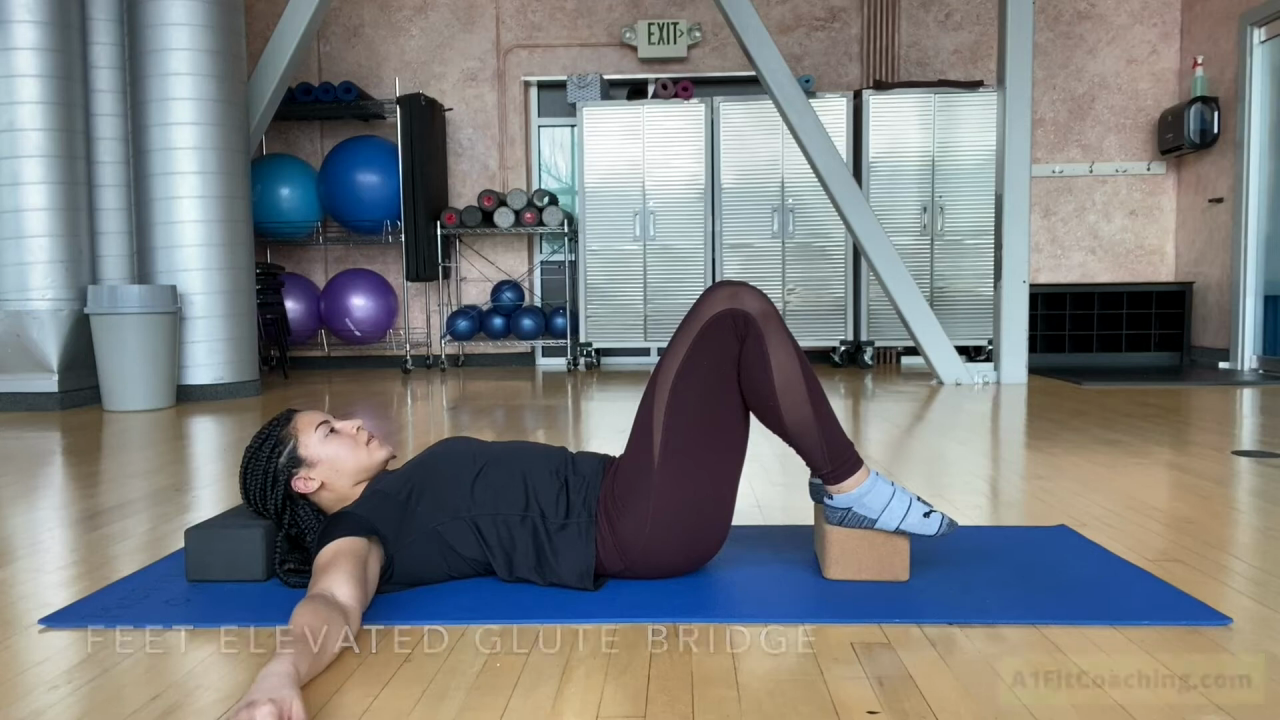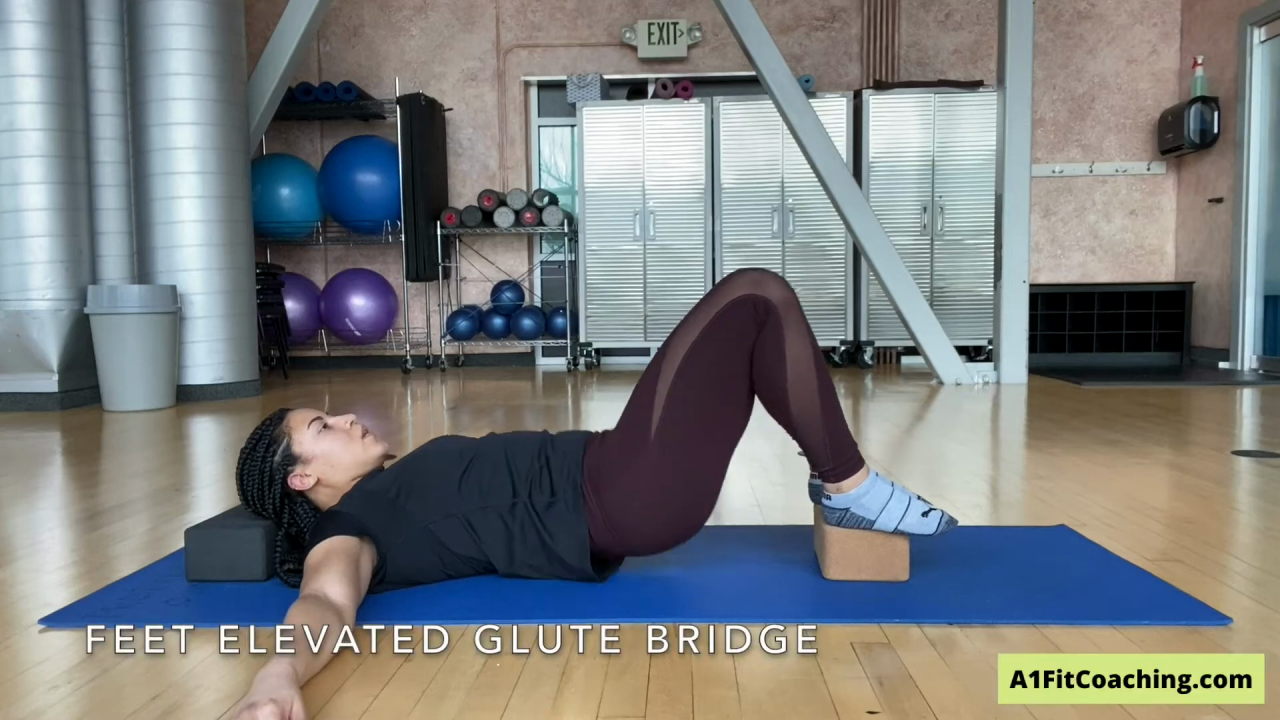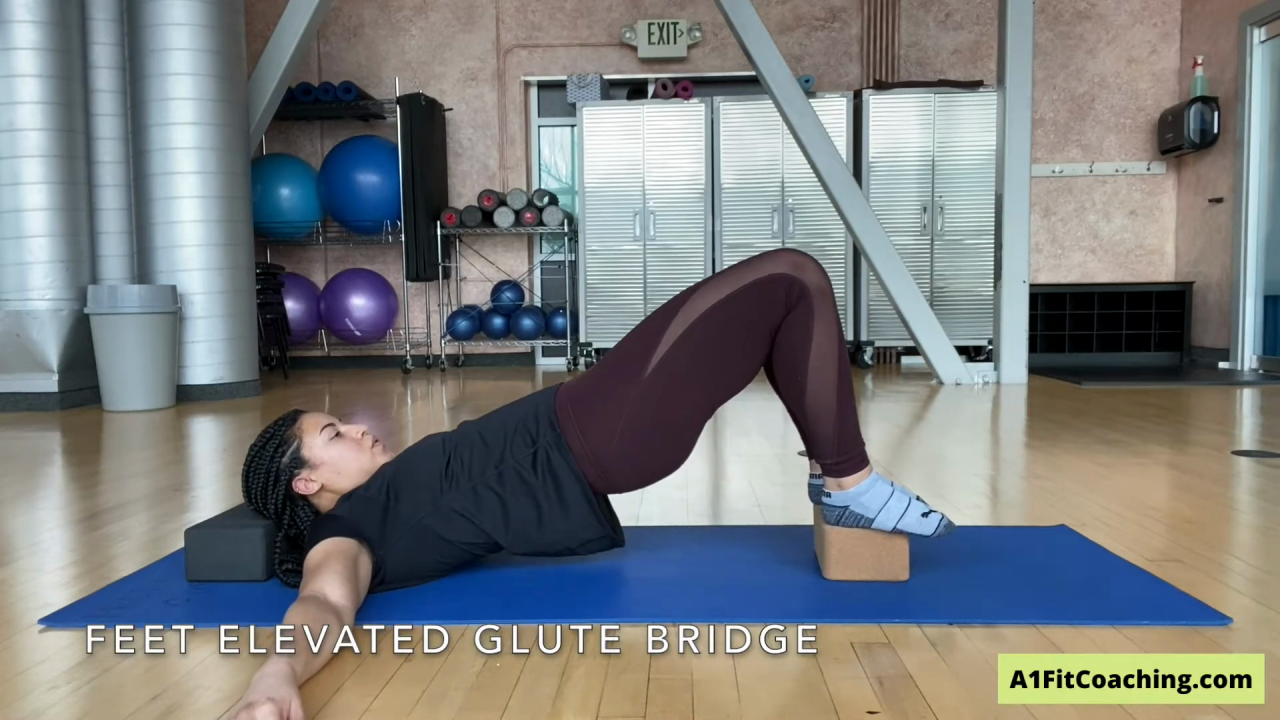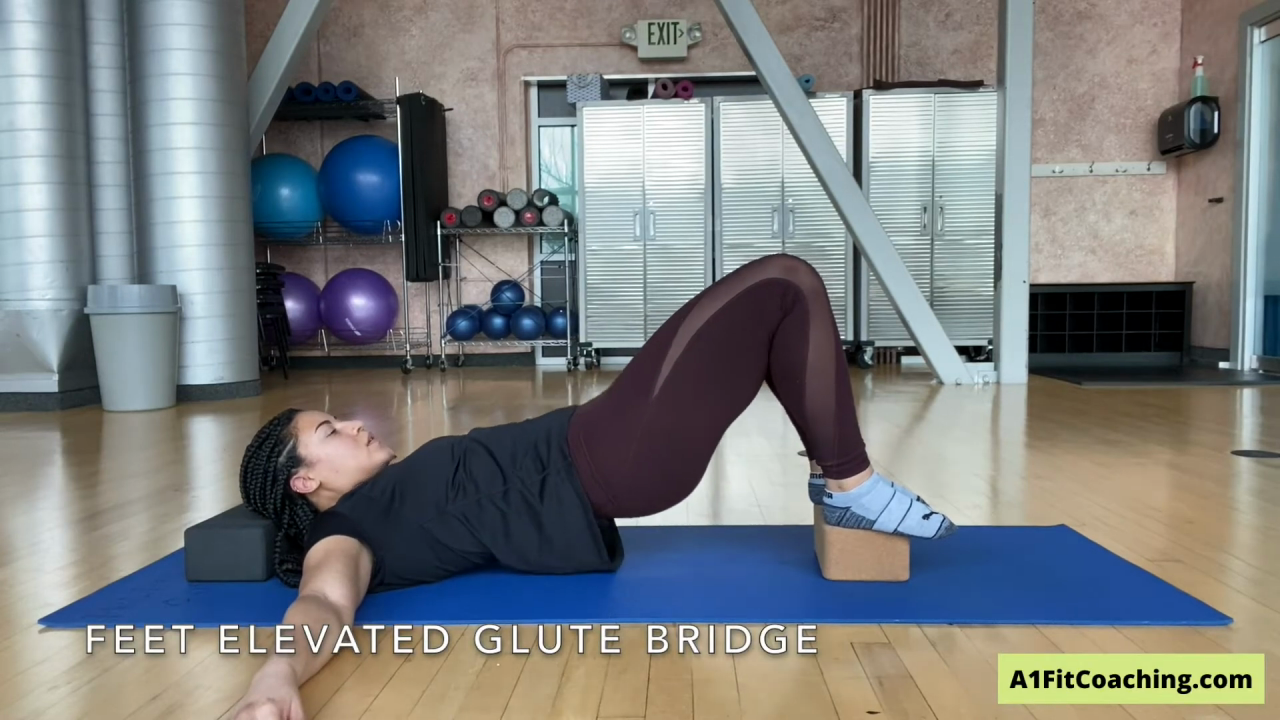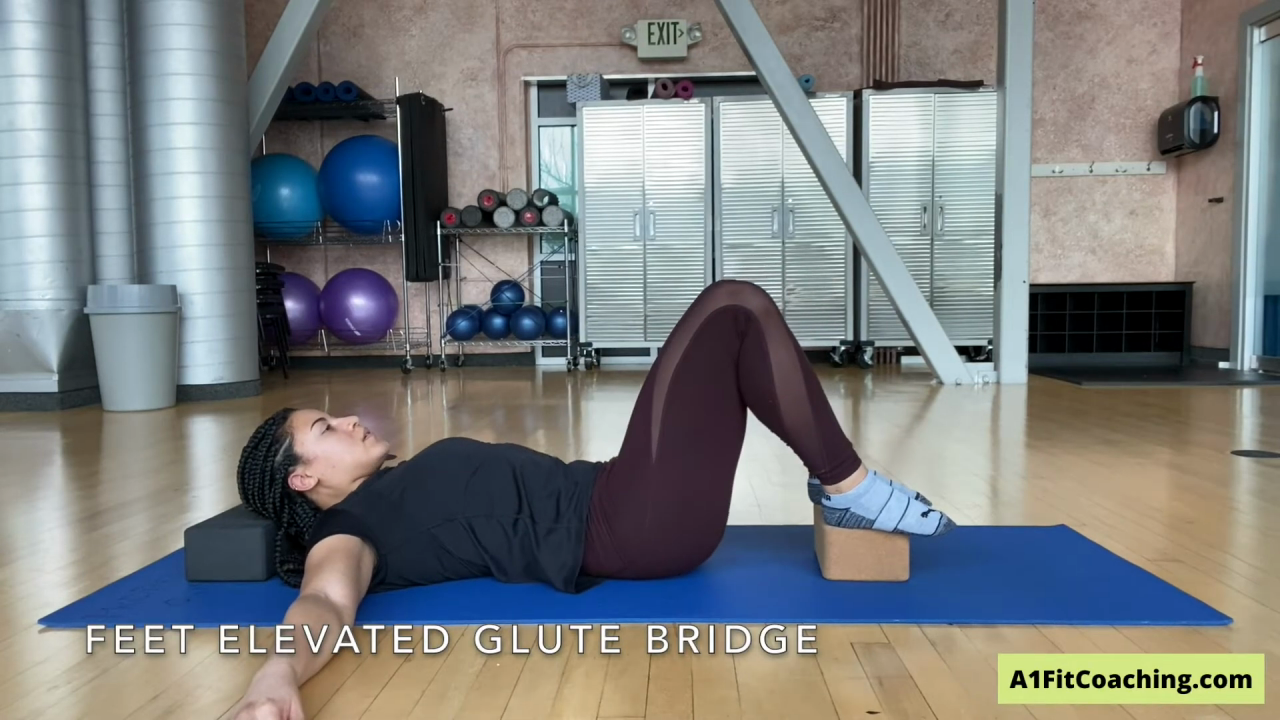
dt=0.7s
person 1, frame 1
left shoulder: (390, 500)
right shoulder: (357, 534)
right elbow: (332, 602)
left hip: (613, 492)
right hip: (648, 524)
left knee: (734, 318)
right knee: (734, 312)
left ankle: (846, 490)
right ankle: (852, 489)
person 1, frame 2
left shoulder: (381, 502)
right shoulder: (345, 535)
right elbow: (327, 603)
left hip: (610, 487)
right hip: (634, 492)
left knee: (753, 300)
right knee: (758, 298)
left ankle: (844, 487)
right ankle: (851, 491)
person 1, frame 3
left shoulder: (374, 507)
right shoulder: (346, 537)
right elbow: (325, 603)
left hip: (590, 435)
right hip: (607, 431)
left knee: (787, 290)
right knee: (792, 280)
left ankle: (842, 481)
right ankle: (850, 486)
person 1, frame 4
left shoulder: (382, 503)
right shoulder: (344, 535)
right elbow: (326, 602)
left hip: (600, 457)
right hip: (617, 458)
left knee: (778, 291)
right knee: (785, 284)
left ankle: (843, 483)
right ankle: (852, 489)
person 1, frame 5
left shoulder: (385, 497)
right shoulder: (348, 533)
right elbow: (325, 603)
left hip: (604, 501)
right hip: (643, 525)
left knee: (736, 320)
right knee: (734, 309)
left ankle: (846, 489)
right ankle: (849, 490)
